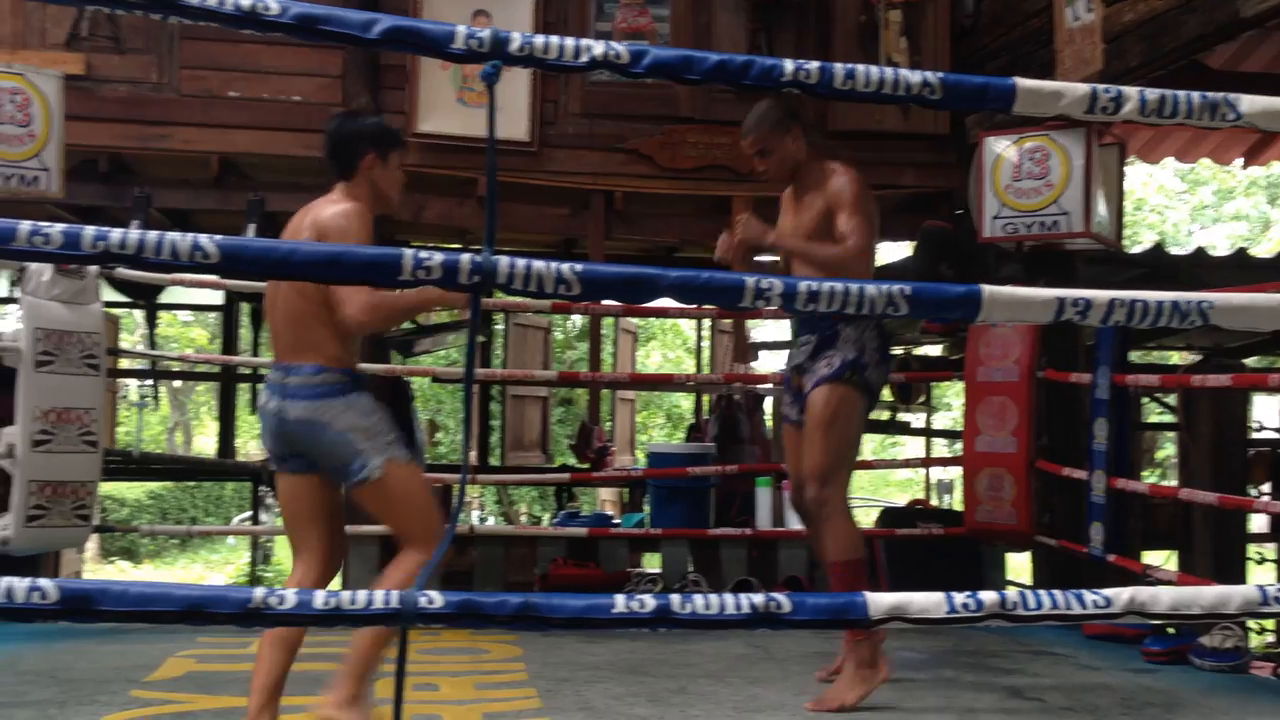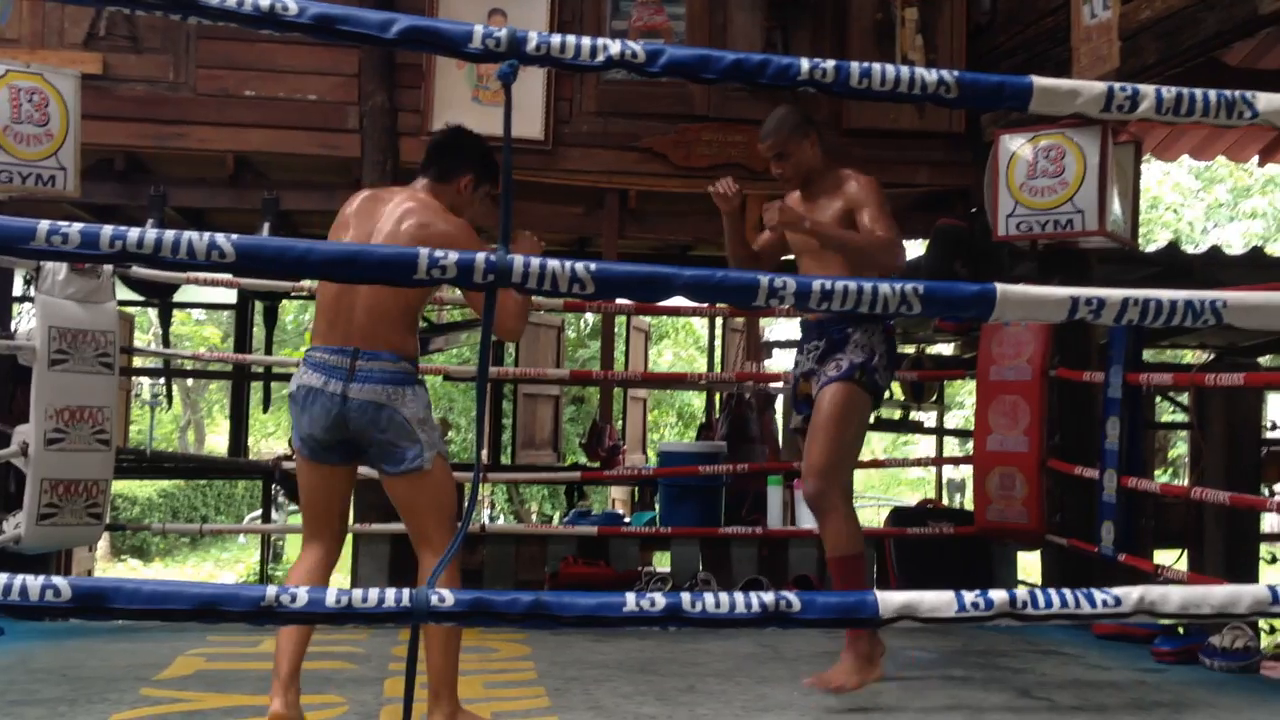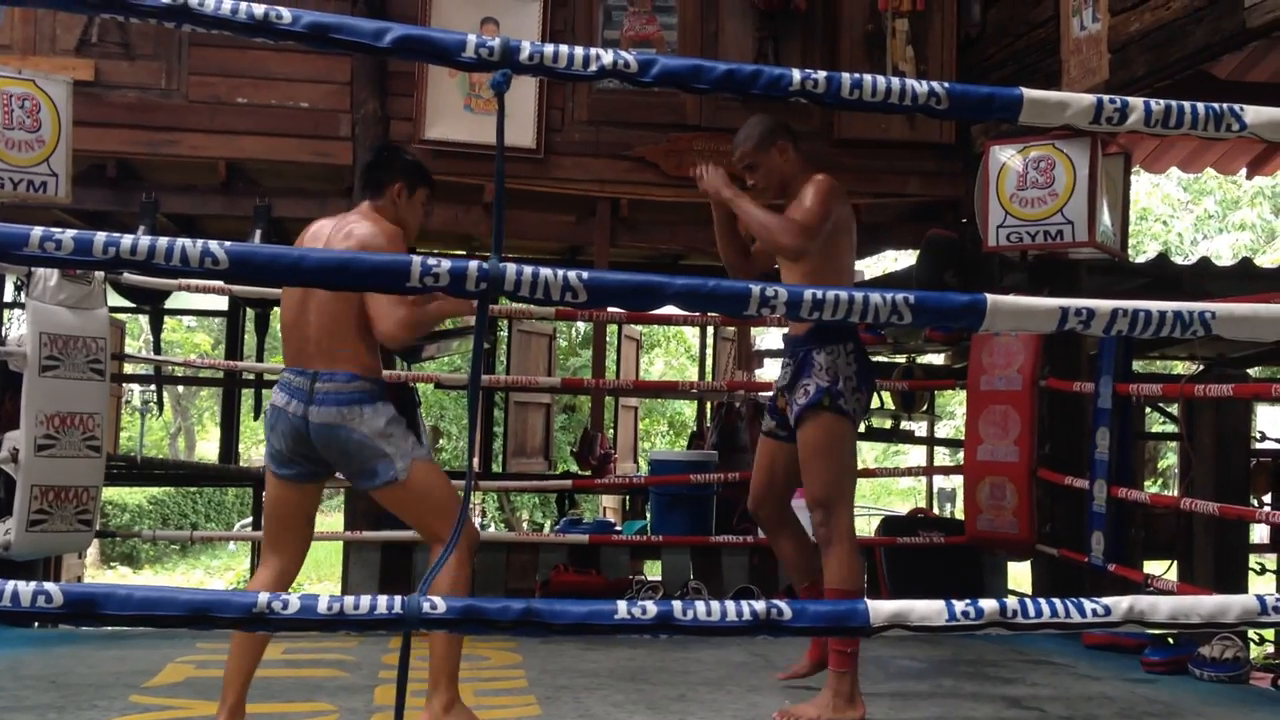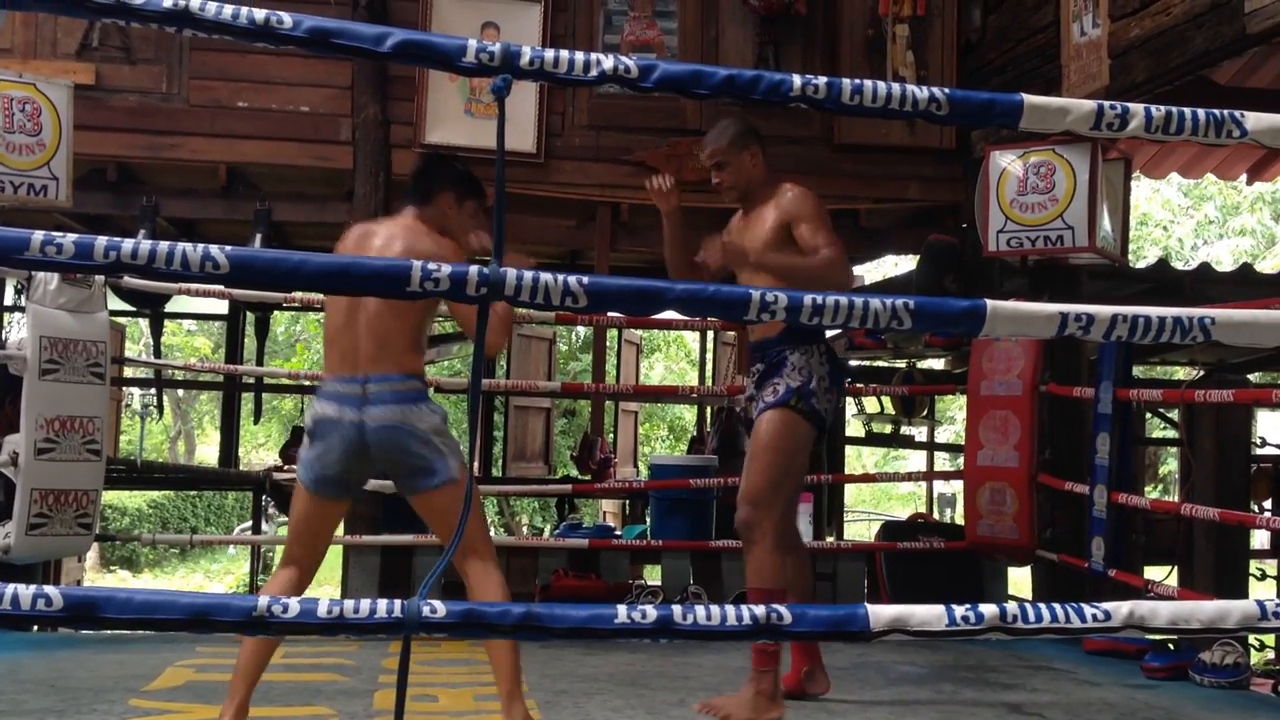
dt=0.4s
person 1, frame 1
left shoulder: (843, 184)
right shoulder: (790, 196)
left elbow: (859, 264)
right elbow: (786, 275)
left wrist: (774, 239)
right wrist: (742, 256)
left hip: (847, 340)
right hip: (807, 344)
left knee: (822, 492)
right knee: (806, 497)
left ankle: (866, 653)
right ankle: (859, 637)
person 1, frame 2
left shoulder: (858, 189)
right shoulder: (796, 203)
left elbow: (891, 257)
right elbow: (746, 270)
left wrist: (805, 226)
right wrist: (731, 216)
left hip: (855, 342)
right hip: (811, 348)
left knee: (821, 485)
right knee: (826, 496)
left ankle: (860, 647)
right ankle: (864, 638)
person 1, frame 3
left shoulder: (823, 192)
right shoulder: (792, 207)
left elbow: (795, 242)
right elbow: (745, 270)
left wrist: (732, 195)
right wrist: (720, 205)
left hip: (829, 360)
right hip: (800, 362)
left knee: (830, 520)
right knee: (765, 504)
right ankle: (826, 636)
person 1, frame 4
left shoulder: (794, 201)
right shoulder: (741, 223)
left elbow: (838, 273)
right elbow: (683, 277)
left wrist: (748, 259)
right wrist: (671, 217)
left hip: (800, 365)
right hip: (765, 369)
left knee: (754, 518)
right knee: (777, 523)
right ankle: (807, 666)
person 2, frame 1
left shoulder: (307, 217)
right shoulder: (347, 214)
right elbow: (358, 312)
left wrist: (406, 299)
right wrist: (433, 296)
left hip: (283, 397)
right hip: (329, 399)
left knee: (313, 566)
right knee: (424, 538)
person 2, frame 2
left shoulder: (357, 203)
right shoulder: (447, 229)
right elbow: (508, 327)
right wrist: (521, 260)
left hip: (317, 381)
right hip: (386, 388)
left knee: (318, 547)
right knee: (438, 550)
person 2, frame 3
left shoulder: (314, 232)
right shoulder: (382, 235)
right elbow: (392, 331)
left wrist: (417, 293)
right wrist: (445, 306)
left hip: (291, 402)
right hip: (353, 408)
left knee: (277, 563)
right knee: (456, 538)
person 2, frame 4
left shoulder: (353, 236)
right shoulder: (439, 249)
right elbow: (489, 343)
left hip: (334, 411)
right hip: (403, 412)
left knee: (294, 568)
right knee: (478, 559)
